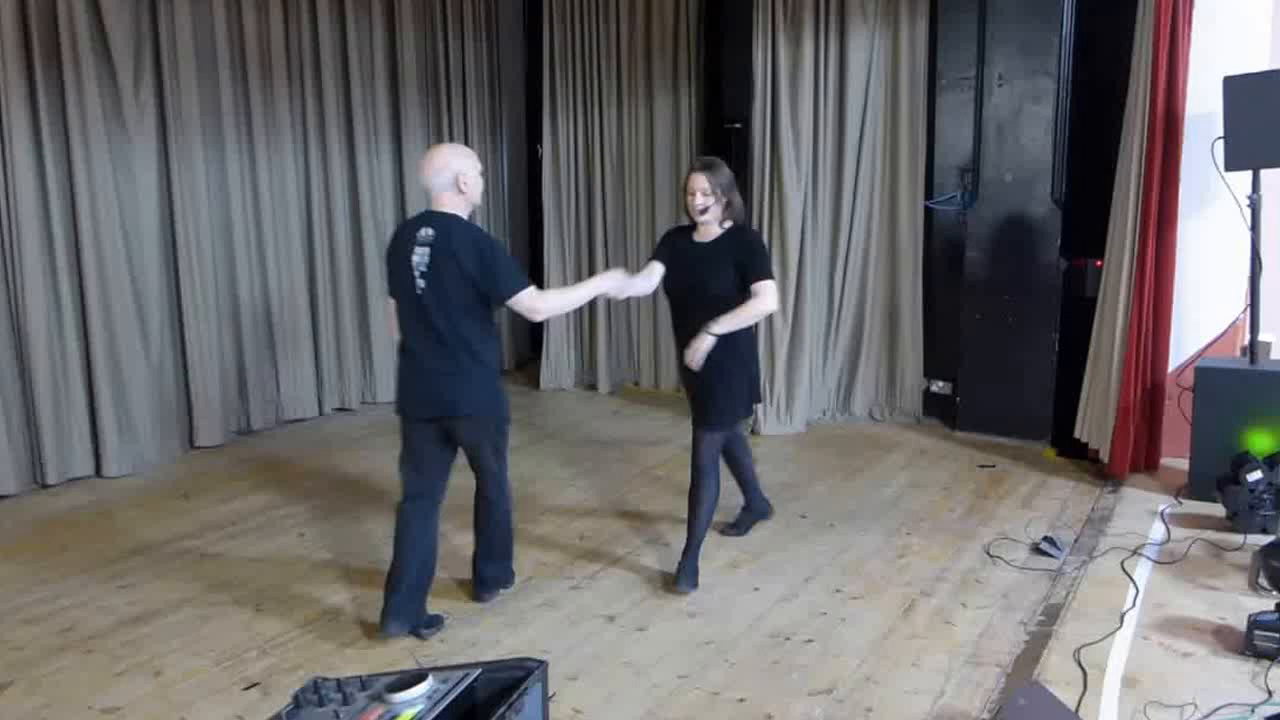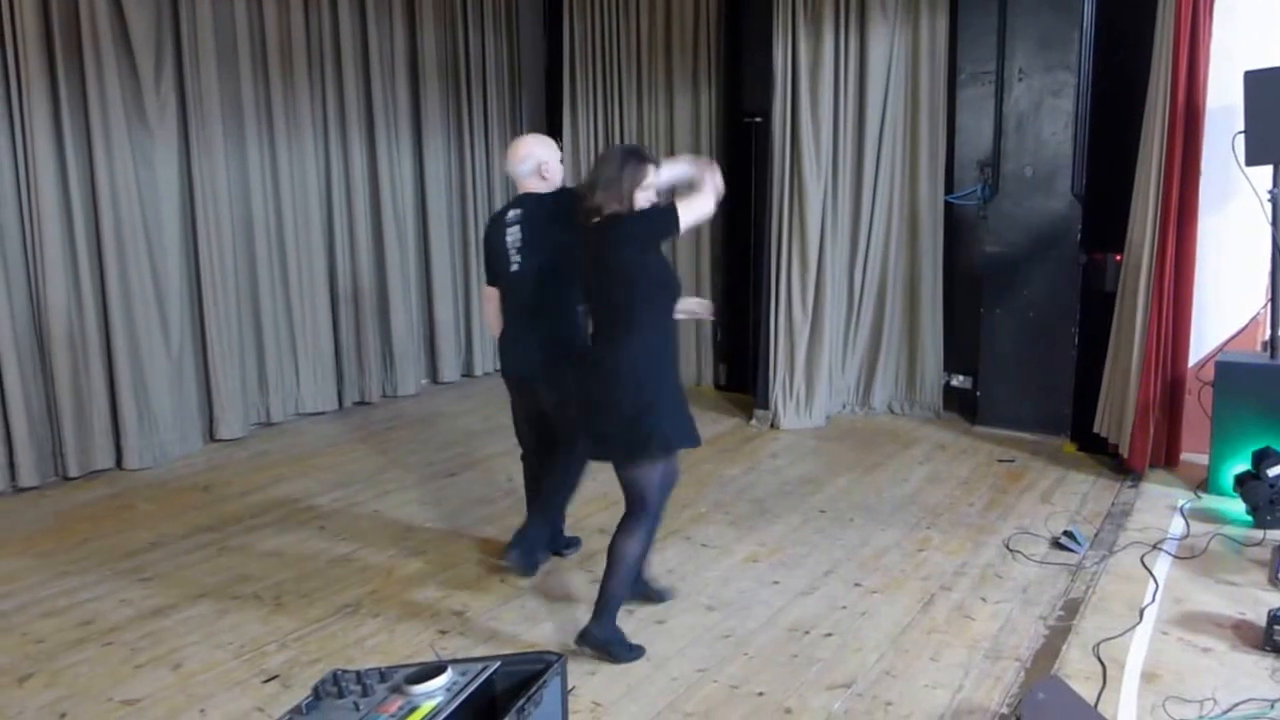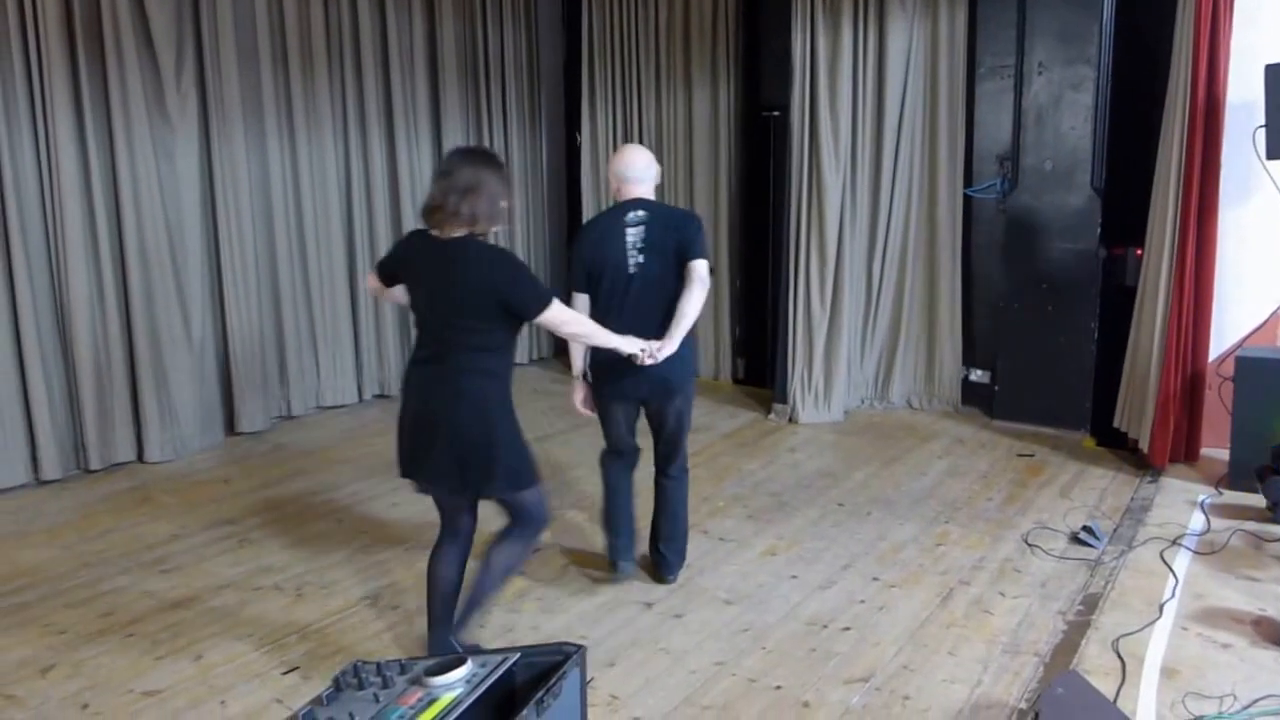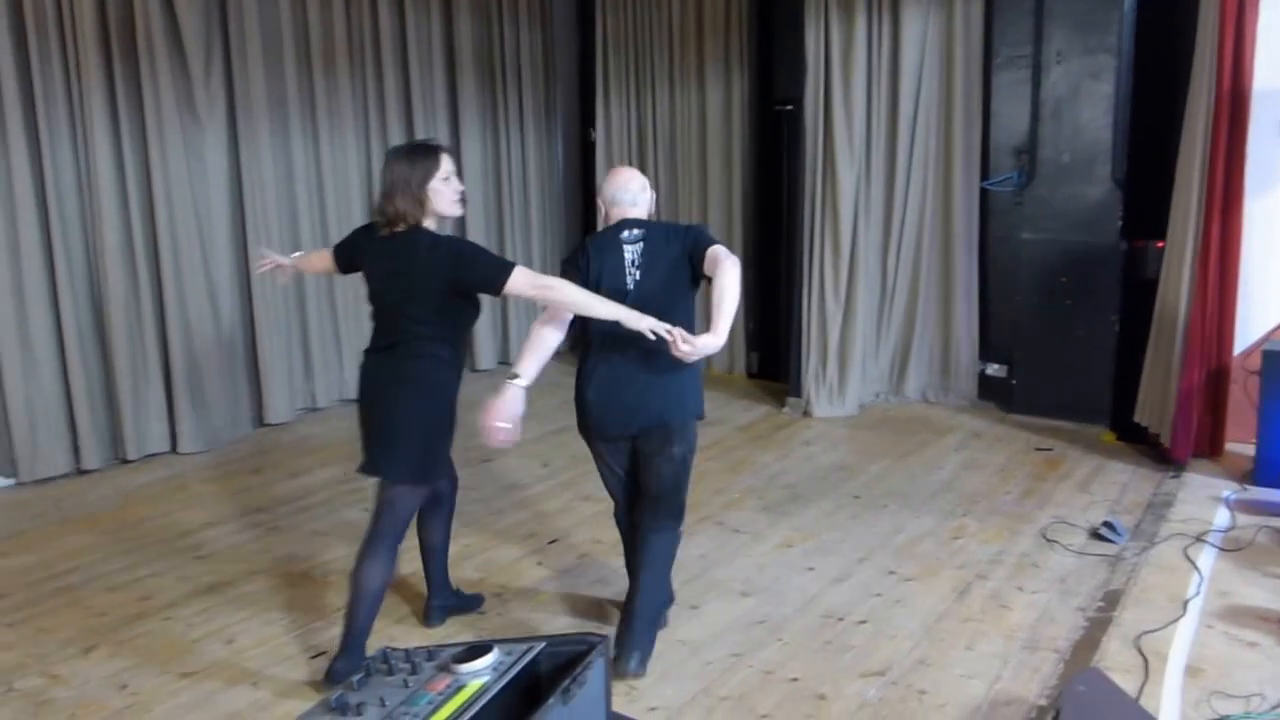
dt=0.7s
person 1, frame 1
left shoulder: (742, 242)
right shoulder: (673, 242)
left elbow: (766, 300)
right elbow: (648, 282)
left wrist: (710, 332)
right wrist: (620, 284)
left hip: (725, 364)
right hip: (694, 362)
left knee: (703, 457)
right knee: (727, 434)
left ankle: (689, 558)
right ankle: (756, 503)
person 1, frame 2
left shoulder: (607, 240)
right shoulder: (627, 230)
right elbow: (708, 195)
left wrist: (674, 306)
right wrist: (700, 169)
left hip: (641, 381)
right hip: (630, 385)
left knee: (662, 481)
right knee: (646, 504)
left ankle: (634, 577)
right ankle: (601, 625)
person 1, frame 3
left shoulder: (413, 248)
right shoulder: (493, 266)
left elbow: (378, 284)
right elbow: (564, 322)
right wrist: (622, 343)
left hip: (425, 402)
right hip: (473, 409)
left knee: (455, 526)
right knee: (531, 517)
left ankle: (441, 645)
right ankle: (456, 627)
person 1, frame 4
left shoulder: (372, 241)
right shoulder: (448, 254)
left elbow: (323, 259)
right elbow: (539, 287)
left wrist: (288, 261)
right wrist: (626, 315)
left hip: (386, 388)
right hip: (417, 398)
left knee: (441, 488)
right knee: (388, 527)
left ankle: (440, 596)
right ankle: (349, 658)
person 2, frame 1
left shoulder: (402, 239)
right shoulder: (475, 245)
right elbow: (536, 307)
right wrist: (597, 284)
left hip: (418, 393)
right hip: (474, 394)
left knee: (420, 496)
right knee: (492, 484)
left ankle: (401, 609)
right ankle: (491, 576)
person 2, frame 2
left shoulder: (499, 224)
right shoulder: (559, 208)
left elbow: (493, 300)
left hip: (520, 358)
right hip: (562, 358)
left knee: (538, 451)
right knee: (572, 449)
left ankle: (548, 538)
right ankle: (530, 543)
person 2, frame 3
left shoulder: (593, 232)
right shoulder: (684, 223)
left elbow: (579, 312)
right elbow: (698, 282)
left wrist: (579, 376)
right wrist: (671, 341)
left hip: (613, 371)
right hip: (671, 370)
left knee: (619, 456)
right knee: (671, 465)
left ankle: (621, 552)
right ankle: (668, 561)
person 2, frame 4
left shoulder: (586, 253)
right shoulder: (687, 239)
left elbow: (554, 320)
right elbow: (726, 266)
left wrist: (515, 387)
right wrist: (716, 334)
left hip: (604, 407)
right hip: (670, 404)
left knee: (629, 507)
right knee: (660, 516)
left ankle: (652, 603)
right ankle: (635, 642)
